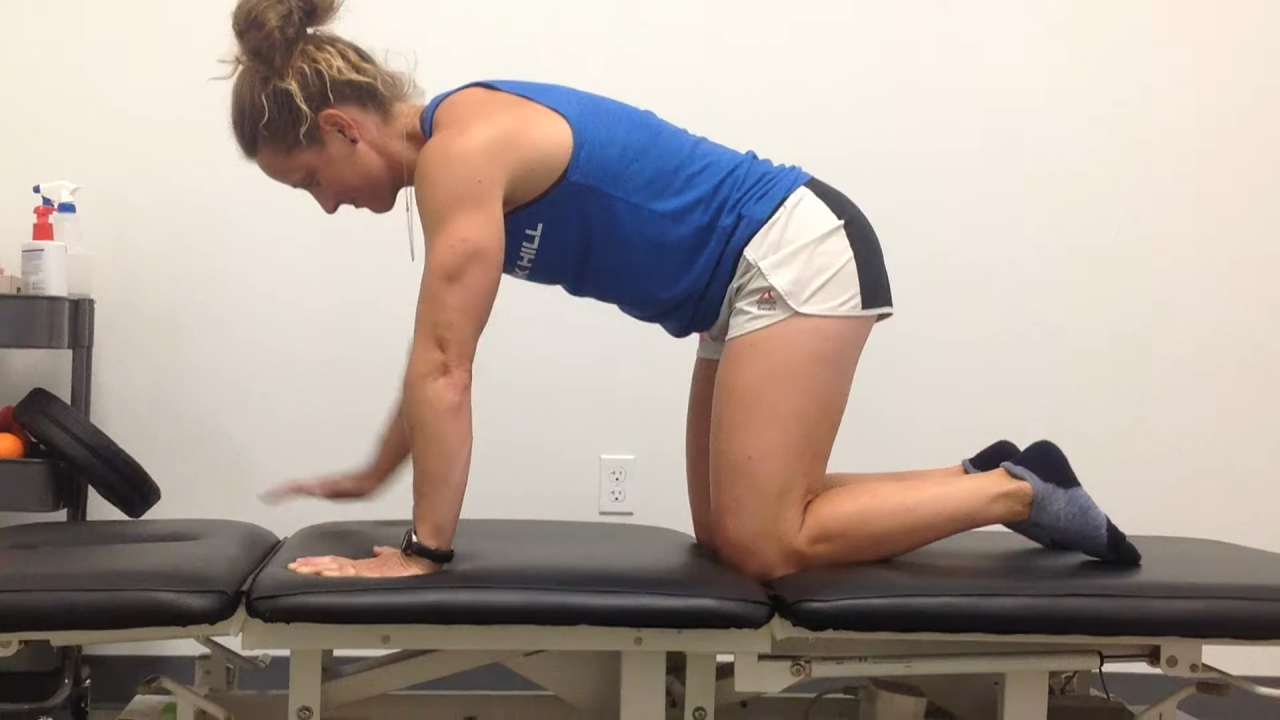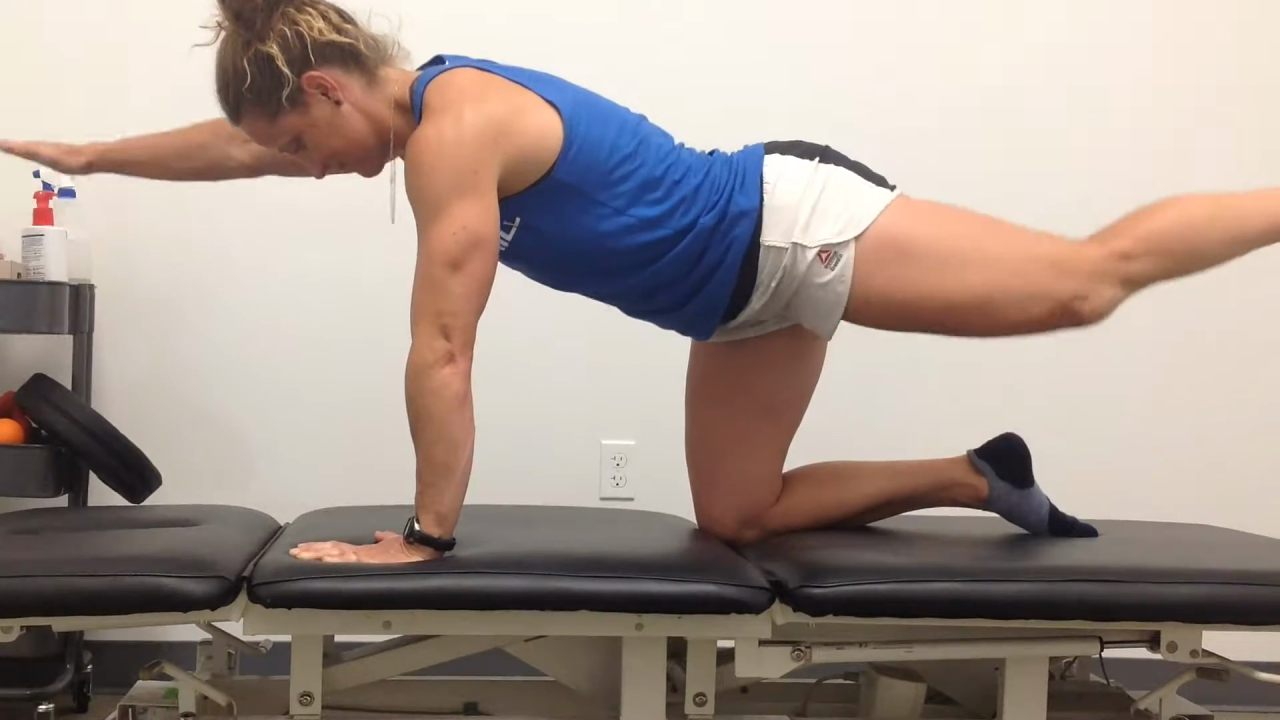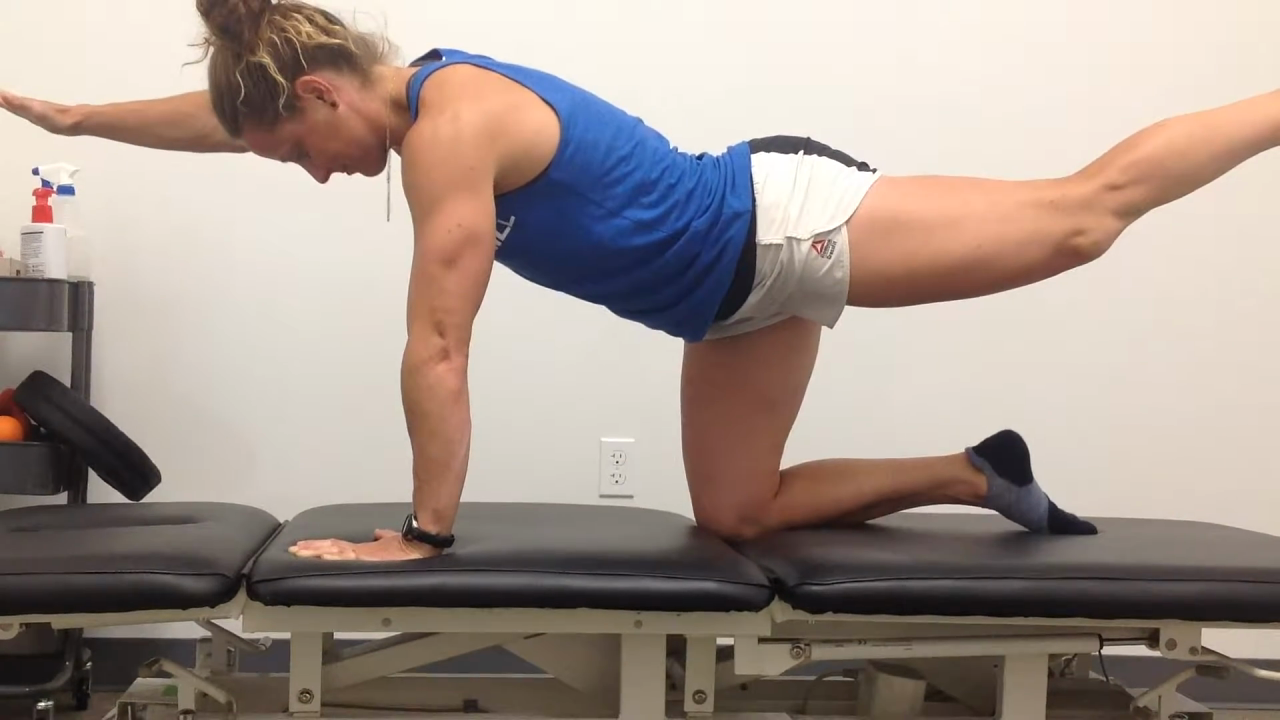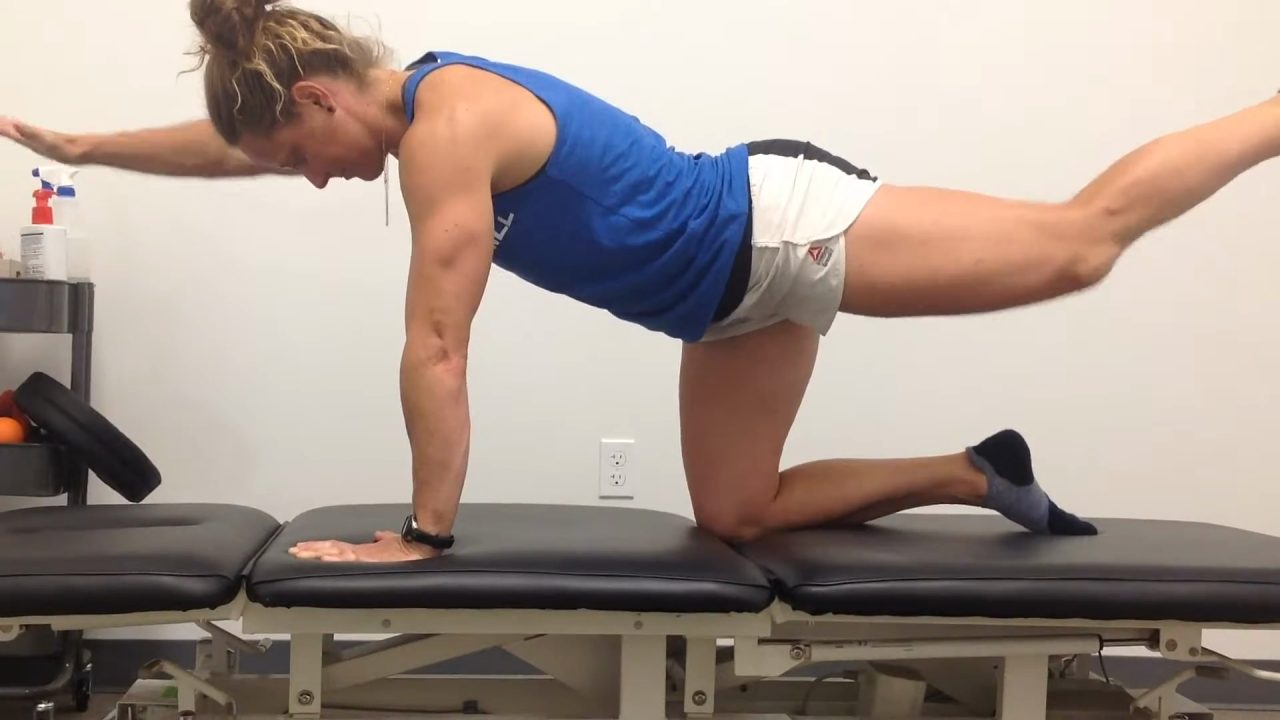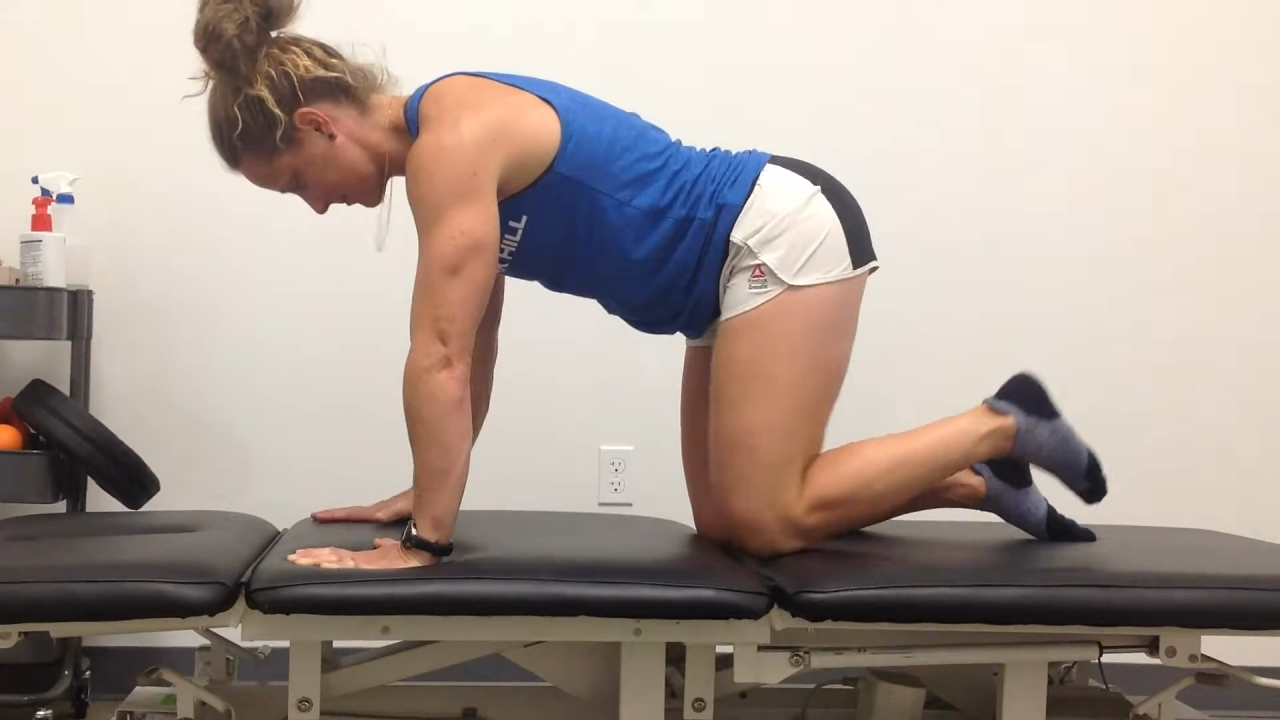
dt=1s
person 1, frame 1
left shoulder: (459, 148)
right shoulder: (465, 149)
left elbow: (441, 369)
right elbow: (447, 359)
left wrist: (425, 547)
right wrist: (373, 474)
left hip: (794, 255)
right hip: (754, 276)
left knee: (764, 544)
right knee: (728, 533)
left ankle: (1015, 490)
right ankle: (984, 477)
person 1, frame 2
left shoulder: (452, 131)
right shoulder: (423, 103)
left elbow: (441, 356)
right elbow: (236, 146)
left wrist: (427, 533)
left hip: (793, 226)
right hip: (747, 283)
left knee: (1087, 277)
right knee: (739, 516)
right ankle: (980, 479)
person 1, frame 3
left shoulder: (450, 123)
left elbow: (437, 350)
right elbow: (223, 116)
left wrist: (425, 529)
left hip: (785, 219)
right hip: (740, 284)
left knee: (1085, 210)
right knee: (739, 516)
right ankle: (980, 477)
person 1, frame 4
left shoulder: (446, 125)
right shoulder: (420, 102)
left elbow: (435, 353)
right elbow: (240, 144)
left wrist: (423, 531)
left hip: (783, 221)
right hip: (739, 282)
left knee: (1079, 240)
right knee: (738, 515)
right ankle: (977, 476)
person 1, frame 5
left shoulder: (449, 139)
right shoulder: (452, 146)
left elbow: (438, 359)
right elbow: (474, 351)
left wrist: (427, 538)
right wrist: (425, 491)
left hip: (783, 231)
right hip: (741, 258)
left knee: (766, 521)
right knee: (730, 522)
left ankle: (1001, 425)
right ankle: (979, 482)
